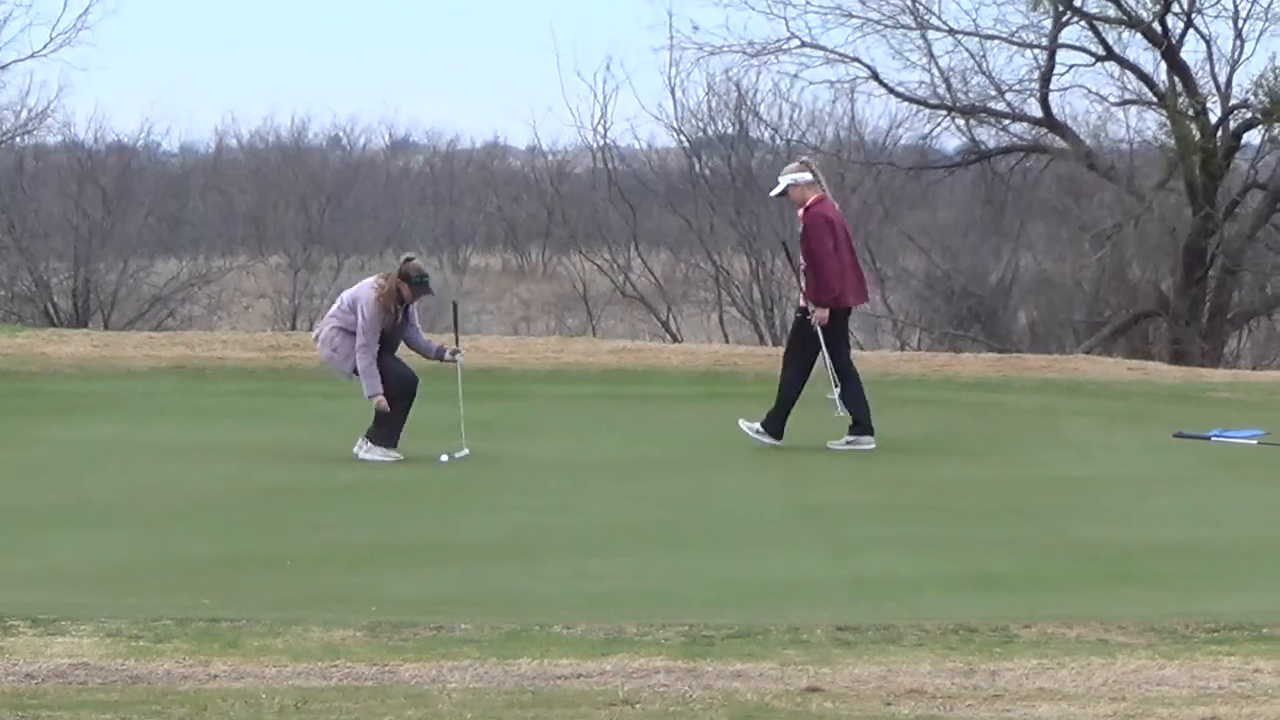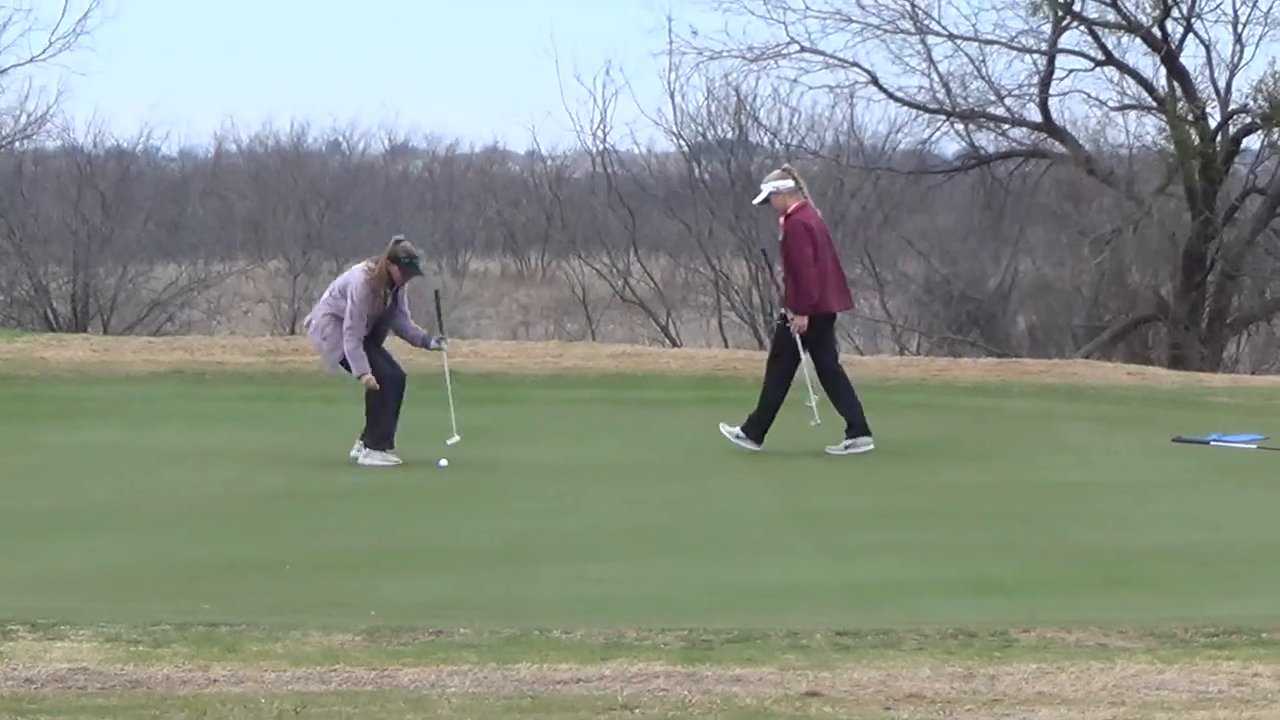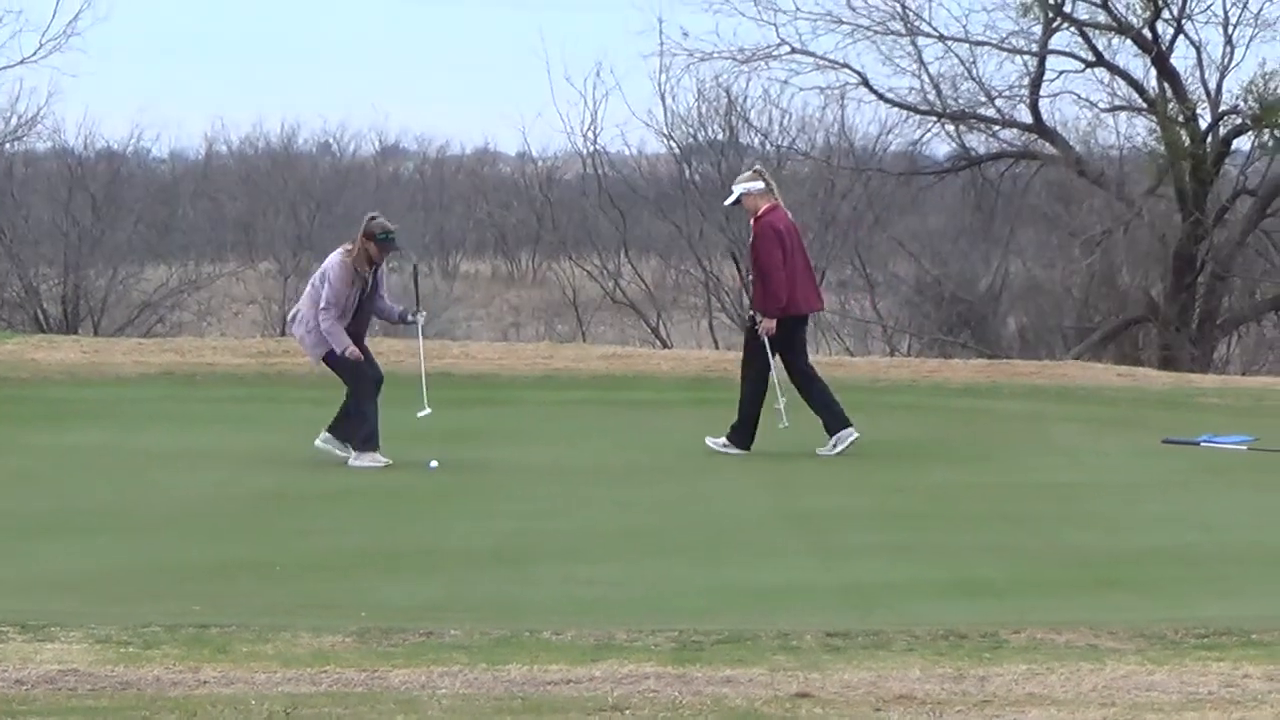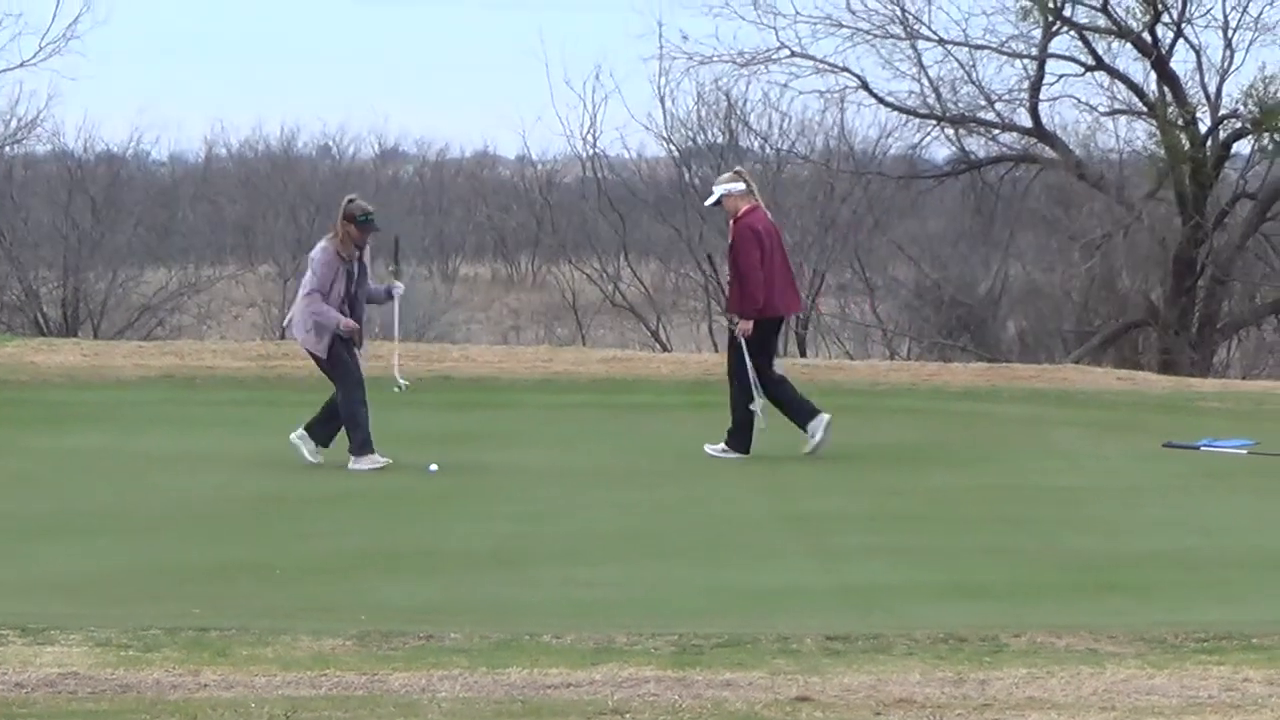
dt=0.1s
person 1, frame 1
left shoulder: (815, 215)
right shoulder: (826, 209)
left elbow: (825, 261)
left wrist: (822, 303)
left hip: (822, 303)
right hip: (838, 301)
left knee: (796, 362)
right knee: (841, 363)
left ankle: (772, 427)
right ankle: (862, 431)
person 1, frame 2
left shoulder: (795, 223)
right shoulder: (810, 216)
left elbow: (803, 269)
left wrist: (801, 310)
left hip: (806, 309)
right hip: (823, 306)
left knee: (779, 368)
right knee: (829, 369)
left ankle: (752, 433)
right ankle: (859, 434)
person 1, frame 3
left shoulder: (765, 225)
right shoulder: (782, 218)
left elbow: (772, 272)
left wrist: (769, 313)
left hip: (774, 312)
right hip: (796, 308)
left knee: (754, 371)
right knee: (800, 371)
left ankle: (739, 439)
right ankle: (841, 427)
person 1, frame 4
left shoulder: (745, 226)
right shoulder: (763, 219)
left elbow: (751, 273)
left wrist: (746, 314)
left hip: (759, 312)
right hip: (776, 307)
left knee: (740, 374)
right knee: (763, 372)
left ankle: (737, 444)
right ankle: (813, 417)
person 2, frame 1
left shoulder: (403, 297)
right shoulder: (374, 297)
left elbow: (413, 335)
right elbow: (365, 349)
left wrist: (441, 352)
right wrist: (374, 392)
left hip: (365, 342)
right hip: (339, 338)
left knee: (408, 381)
right knee: (398, 380)
left ankle: (373, 439)
right ankle: (376, 444)
person 2, frame 2
left shoulder: (396, 282)
right shoulder: (363, 282)
left elbow: (401, 320)
right elbow: (351, 332)
left wrist: (427, 339)
right wrist: (362, 372)
left hip: (364, 336)
right hip: (331, 329)
left knee: (396, 379)
right knee: (383, 380)
left ankle: (368, 443)
right ankle: (374, 450)
person 2, frame 3
left shoulder: (375, 264)
right shoulder: (342, 264)
left elbow: (379, 303)
right elbow: (327, 313)
left wrist: (404, 315)
right wrist: (345, 346)
left hip: (344, 327)
right hip: (317, 324)
left knee: (372, 377)
right knee: (361, 378)
left ankle: (335, 436)
right ankle: (363, 450)
person 2, frame 4
left shoulder: (362, 251)
right shoulder: (326, 252)
left elbow: (365, 294)
right elbow: (310, 298)
left wrist: (387, 292)
right wrist: (339, 321)
left hip: (342, 331)
right hip: (315, 328)
left knee: (348, 387)
right knee: (352, 386)
left ankle: (309, 436)
right ankle: (362, 454)
